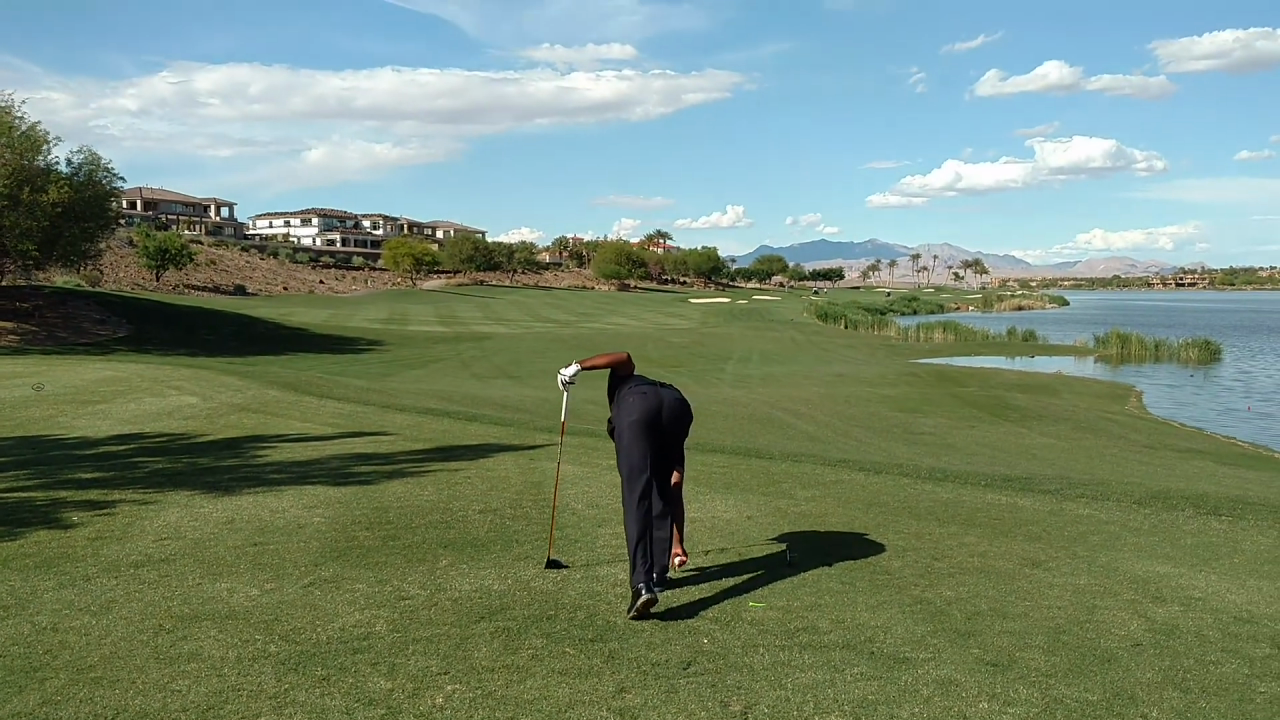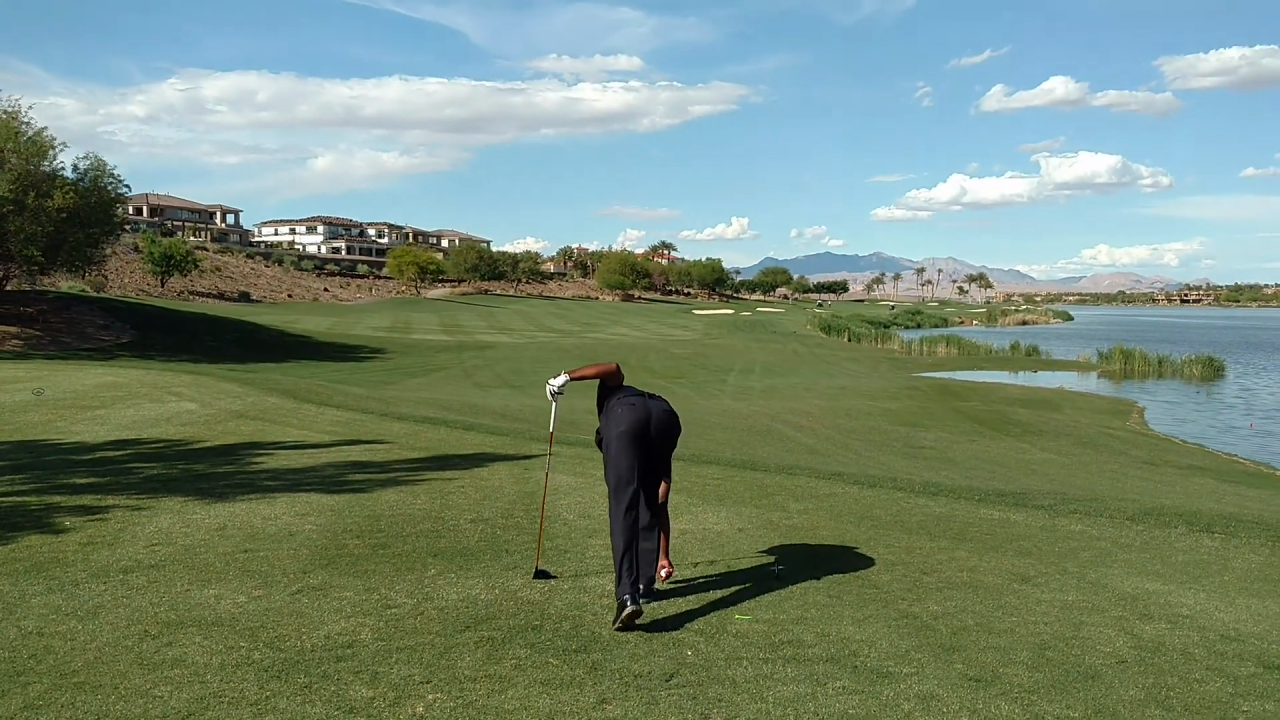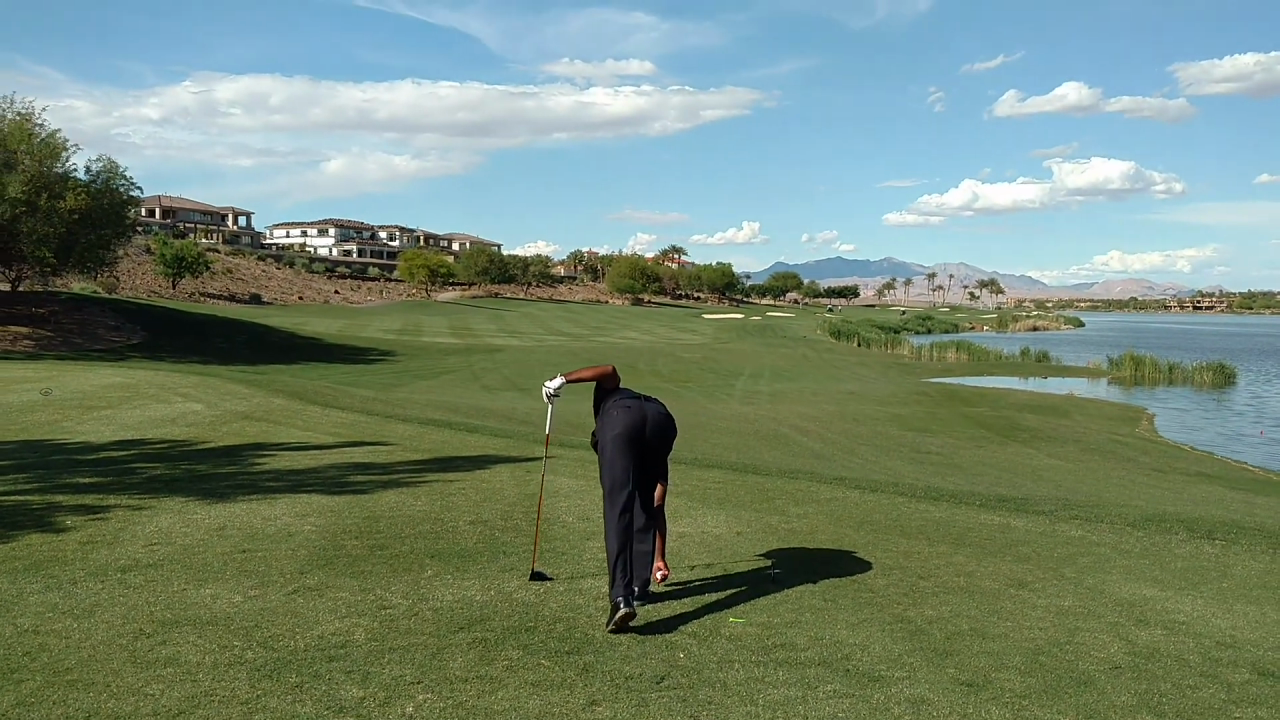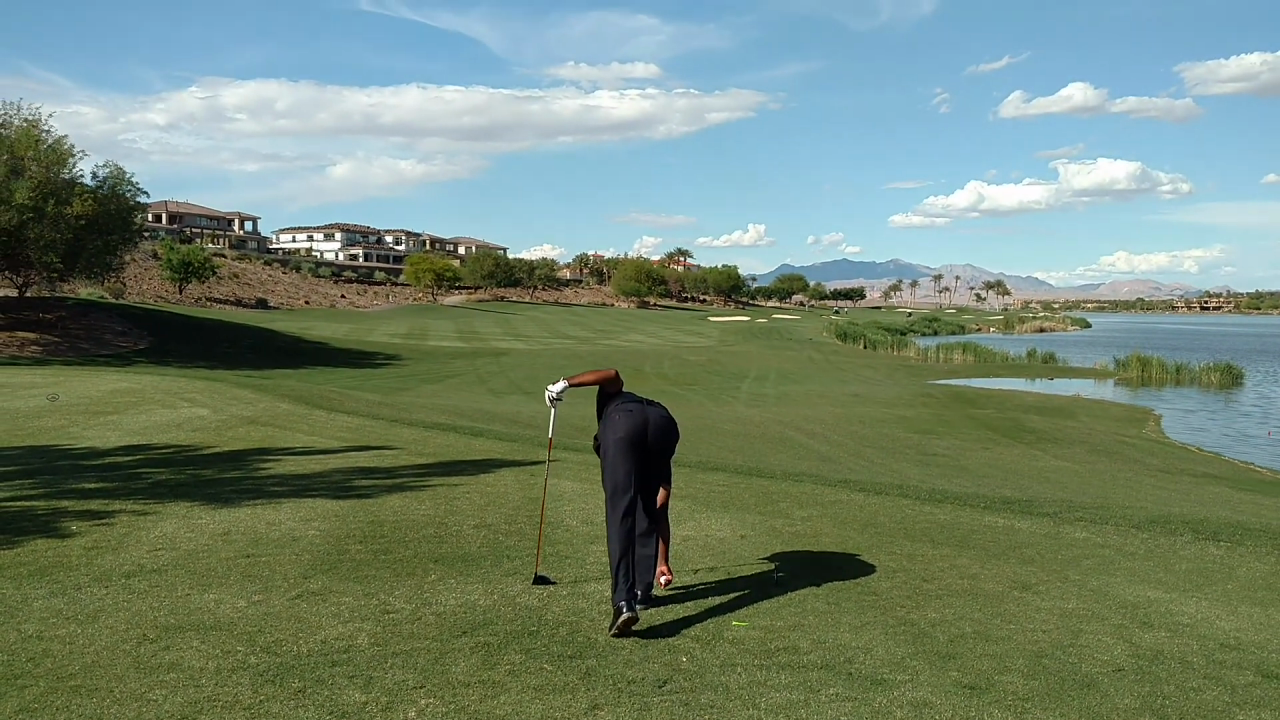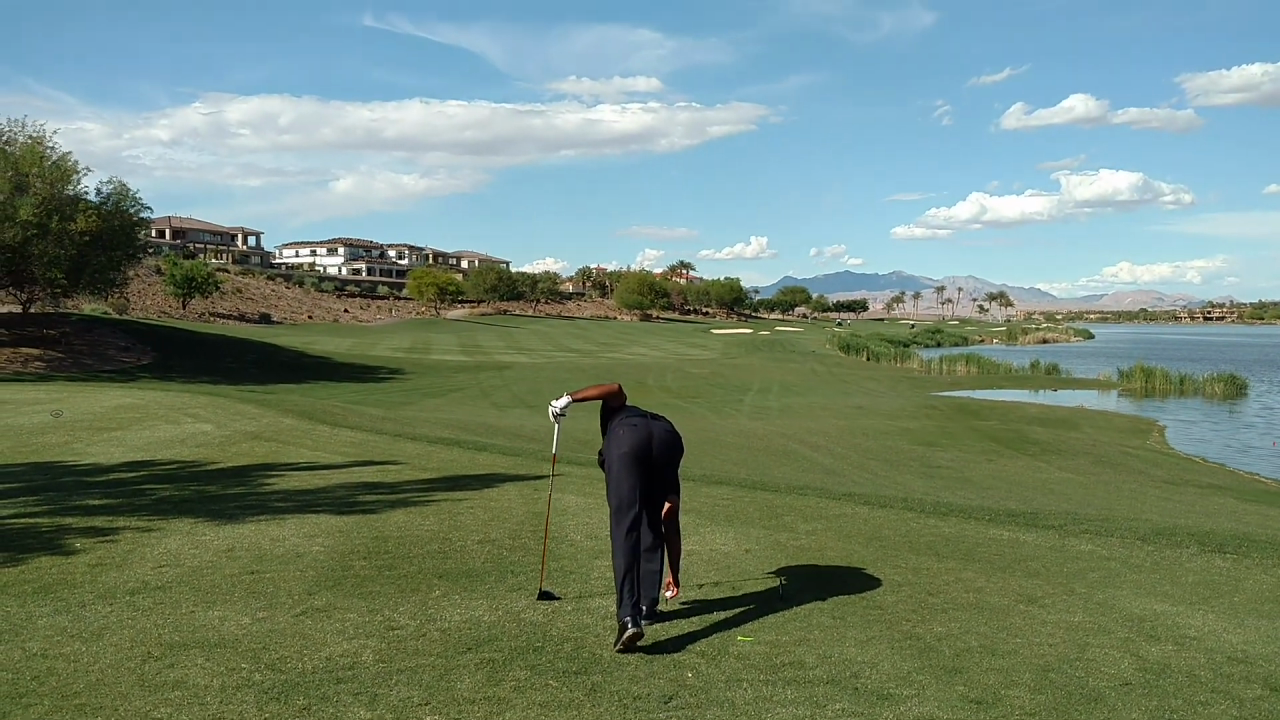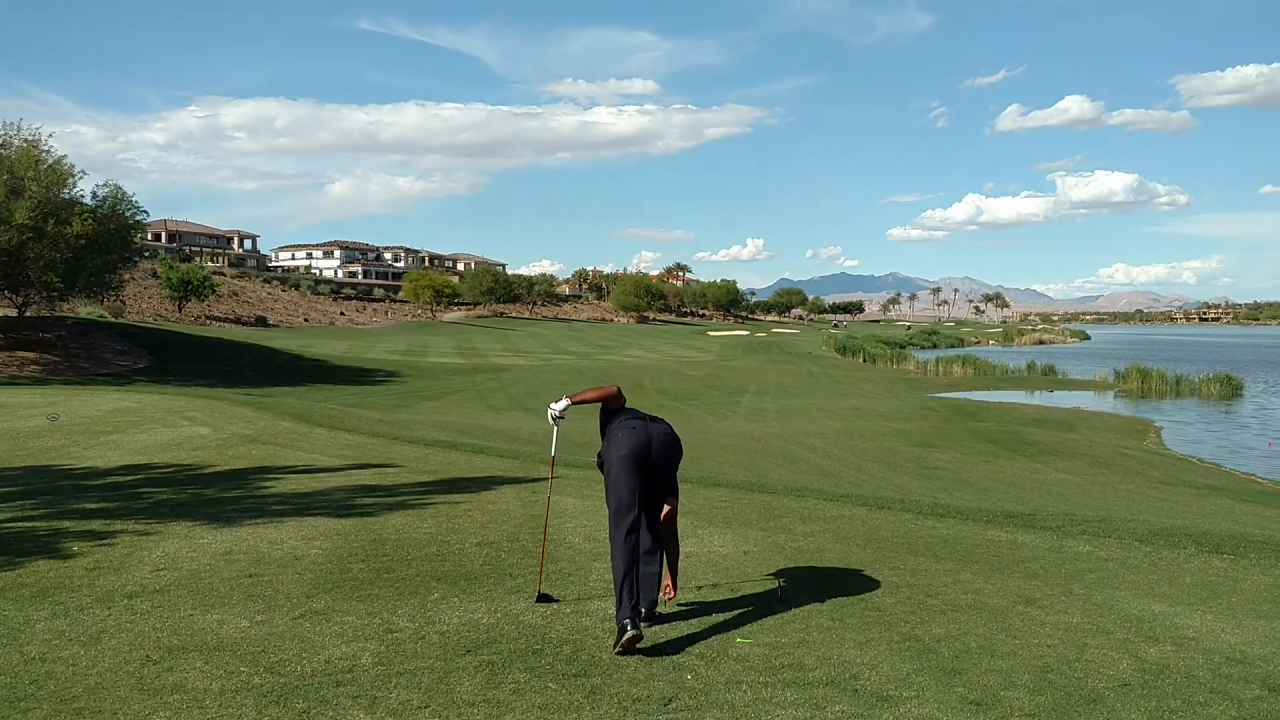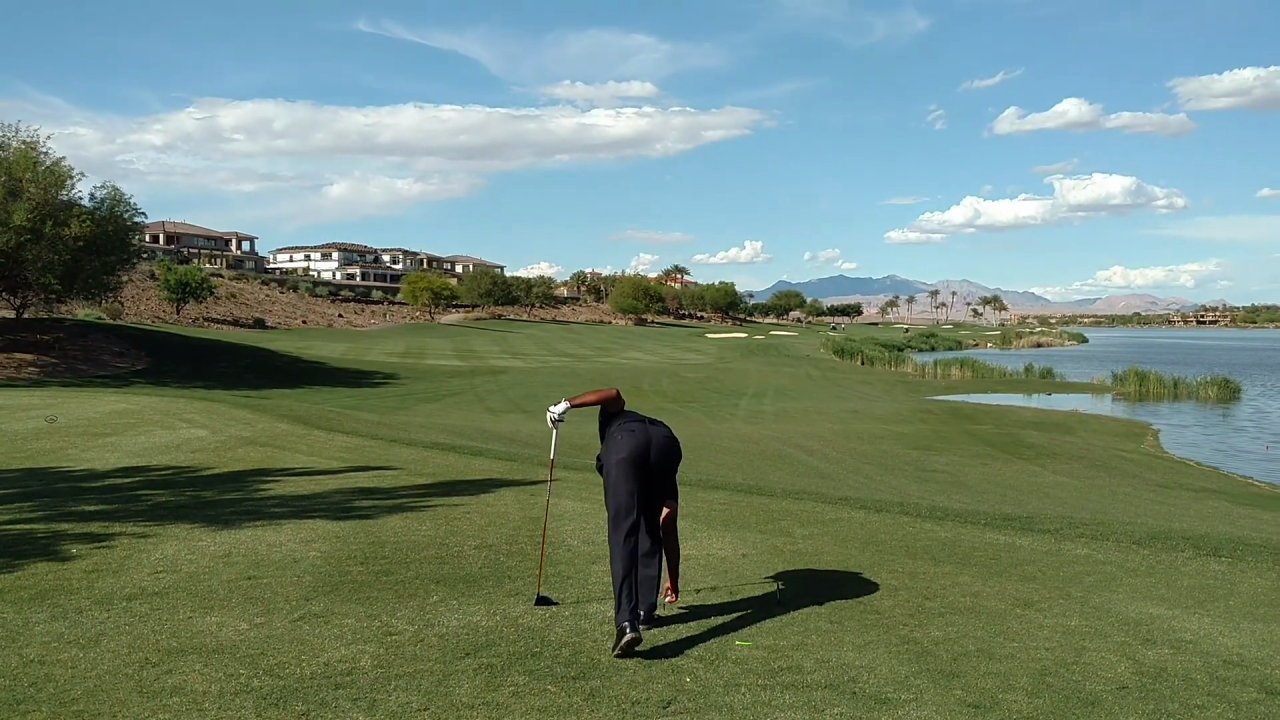
dt=0.3s
person 1, frame 1
left shoulder: (623, 387)
left elbow: (624, 359)
right elbow: (676, 493)
left wrist: (578, 366)
right wrist: (678, 545)
left hip: (636, 405)
right hip: (678, 407)
left knee: (636, 497)
right knee: (663, 491)
left ankle: (643, 584)
right ankle: (658, 572)
person 1, frame 2
left shoulder: (613, 398)
right shoulder: (649, 428)
left elbow: (613, 369)
right elbow: (661, 506)
left wrist: (567, 376)
right wrist: (663, 557)
left hip: (624, 417)
right hip: (666, 419)
left knee: (623, 509)
right knee: (649, 503)
left ankle: (628, 596)
right ankle: (644, 583)
person 1, frame 3
left shoulder: (610, 399)
left elbow: (610, 372)
right elbow: (658, 507)
left wrist: (563, 379)
right wrist: (659, 559)
left hip: (621, 417)
right hip: (662, 422)
left knee: (618, 510)
right knee: (644, 506)
left ankle: (622, 598)
right ankle: (639, 586)
person 1, frame 4
left shoulder: (612, 403)
right shoulder: (659, 463)
left elbow: (612, 376)
right elbow: (661, 511)
left wrist: (566, 383)
right wrist: (663, 563)
left hip: (622, 422)
right hip: (664, 426)
left knee: (620, 514)
right knee: (648, 510)
left ankle: (624, 602)
right ankle: (642, 590)
person 1, frame 5
left shoulder: (617, 417)
left elbow: (616, 390)
right elbow: (670, 523)
left wrist: (569, 398)
right wrist: (674, 575)
left hip: (627, 436)
right hip: (669, 440)
left knee: (625, 530)
right knee: (653, 524)
left ankle: (629, 618)
right ankle: (647, 605)
person 1, frame 6
left shoulder: (616, 419)
left elbow: (614, 392)
right elbow: (669, 526)
left wrist: (568, 401)
right wrist: (672, 578)
left hip: (626, 439)
right hip: (668, 442)
left knee: (624, 532)
right knee: (652, 527)
left ankle: (628, 620)
right ankle: (646, 608)
person 1, frame 7
left shoulder: (615, 423)
left elbow: (613, 395)
right elbow: (669, 528)
left wrist: (567, 404)
right wrist: (673, 580)
left hip: (624, 442)
right hip: (666, 445)
left knee: (622, 535)
right knee: (651, 530)
left ankle: (627, 623)
right ankle: (645, 611)
